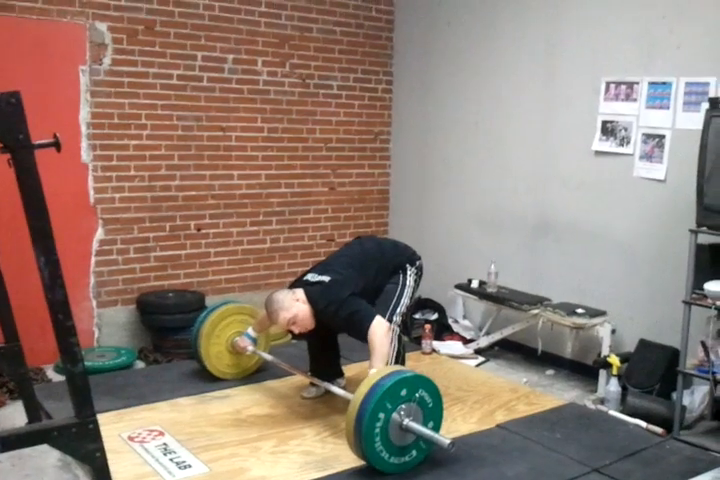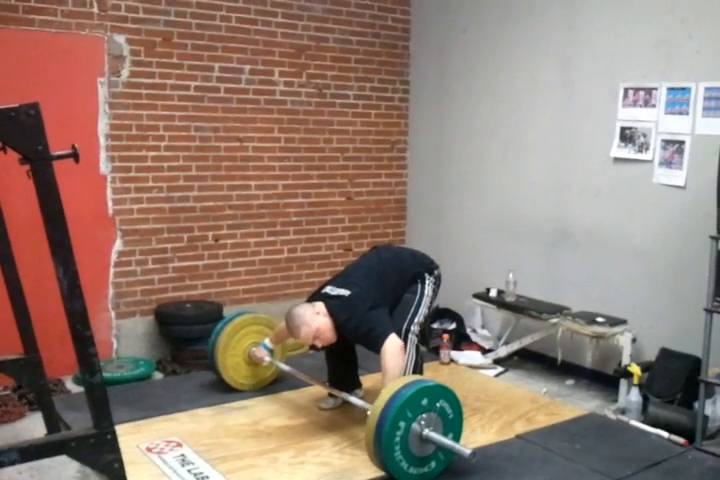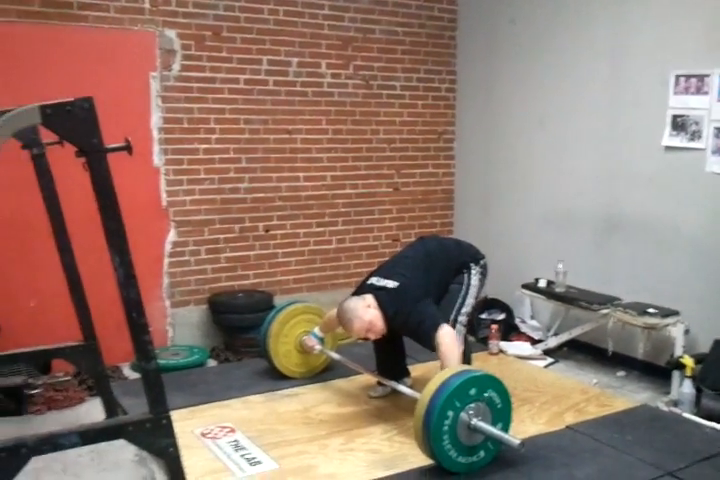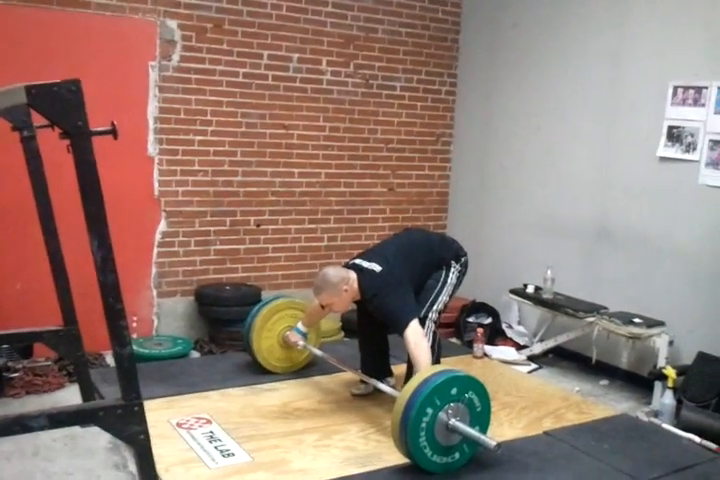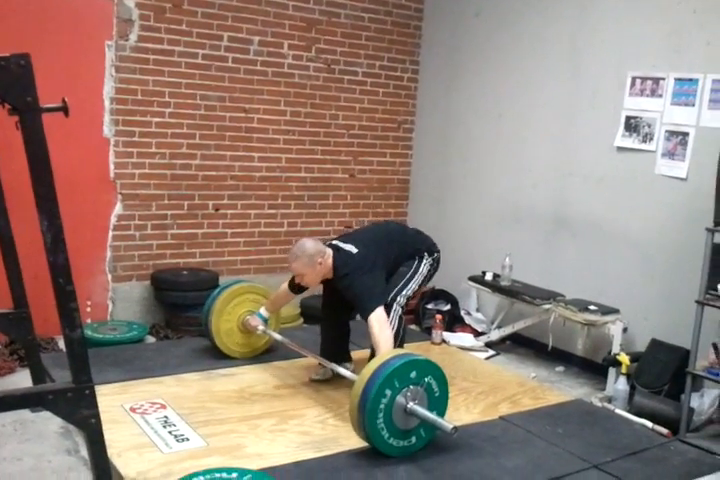
dt=1s
person 1, frame 1
left shoulder: (331, 301)
right shoulder: (295, 293)
left elbow: (381, 327)
right elbow: (273, 312)
right wrist: (250, 335)
left hip: (401, 265)
right hip: (366, 261)
left knee: (389, 321)
right knee: (319, 323)
right ankle: (329, 377)
person 1, frame 2
left shoulder: (353, 314)
right shoulder: (313, 307)
left elbow: (394, 346)
right elbow: (291, 323)
right wrist: (267, 346)
left hip: (420, 274)
left knee: (403, 333)
right knee: (338, 334)
right ankle: (347, 388)
person 1, frame 3
left shoulder: (404, 305)
right shoulder: (362, 298)
left elbow: (447, 337)
right elbow: (338, 314)
right wrist: (316, 335)
left hip: (466, 265)
right hip: (429, 257)
left knee: (452, 323)
right knee: (386, 324)
right ankle: (395, 377)
person 1, frame 4
left shoulder: (383, 291)
right shoulder: (345, 276)
left elbow: (414, 336)
right elbow: (319, 305)
right wrist: (300, 330)
left hip: (447, 260)
right hip: (413, 255)
left knee: (422, 319)
right knee: (369, 314)
right ankle: (378, 376)
person 1, frame 5
left shoulder: (354, 273)
right shoulder: (319, 258)
left elbow: (377, 320)
right elbow: (288, 290)
right wrist: (261, 315)
left hip: (420, 255)
right hip: (386, 250)
left knee: (389, 304)
right knee: (335, 300)
right ankle: (338, 360)
